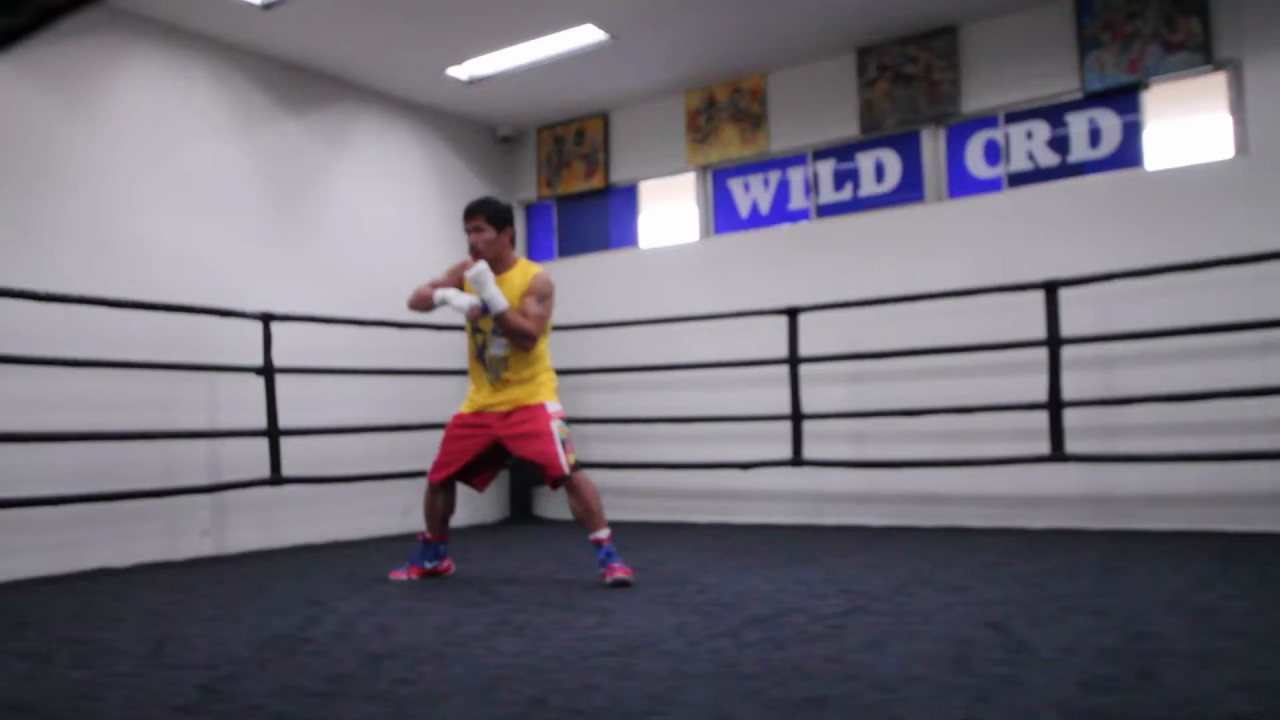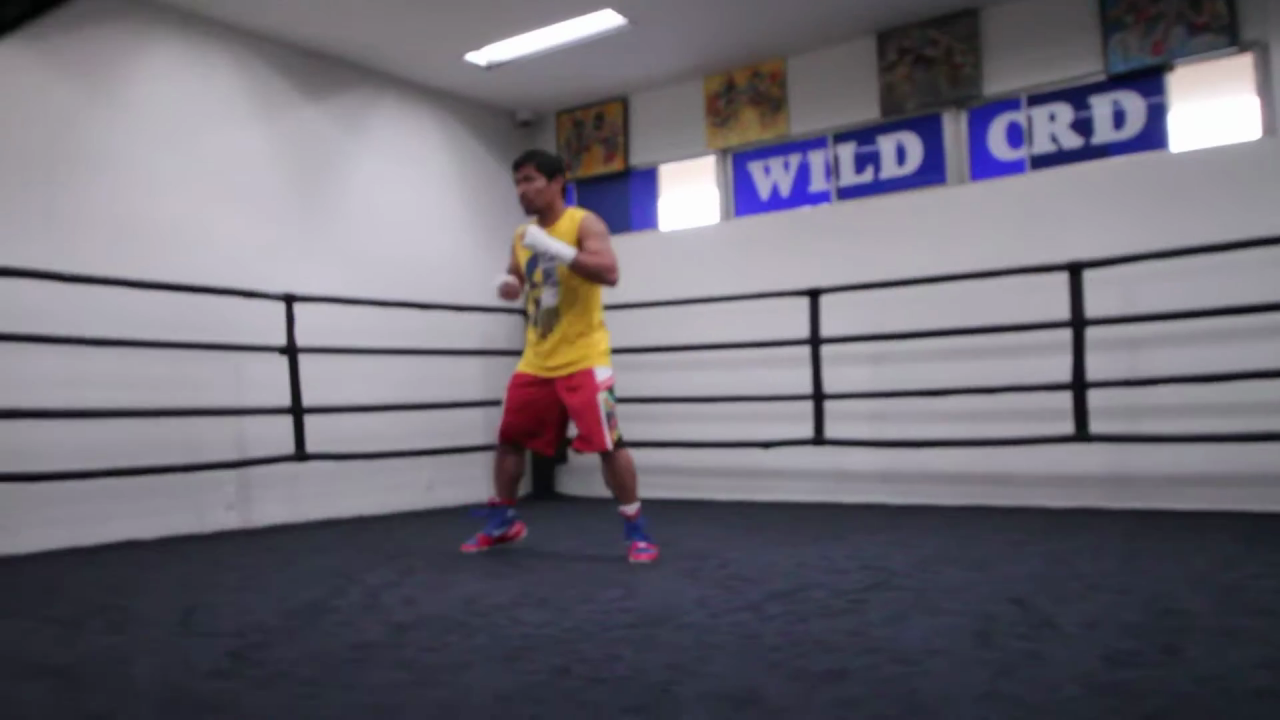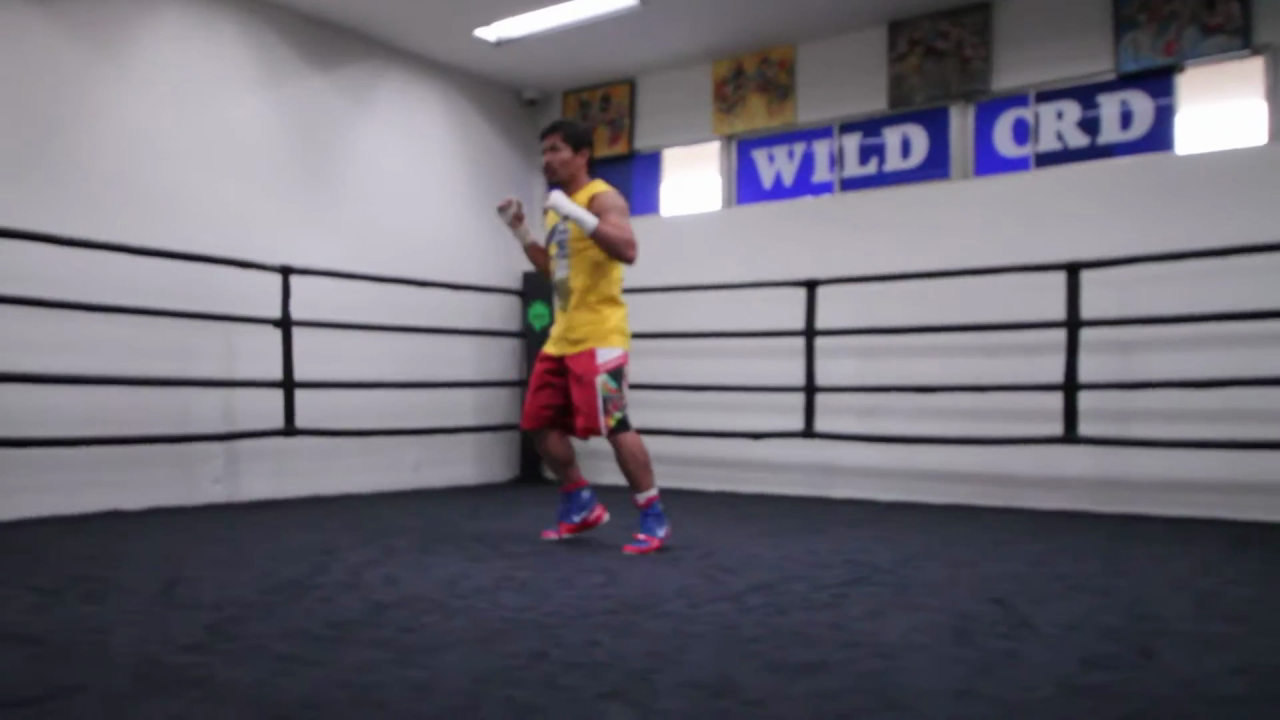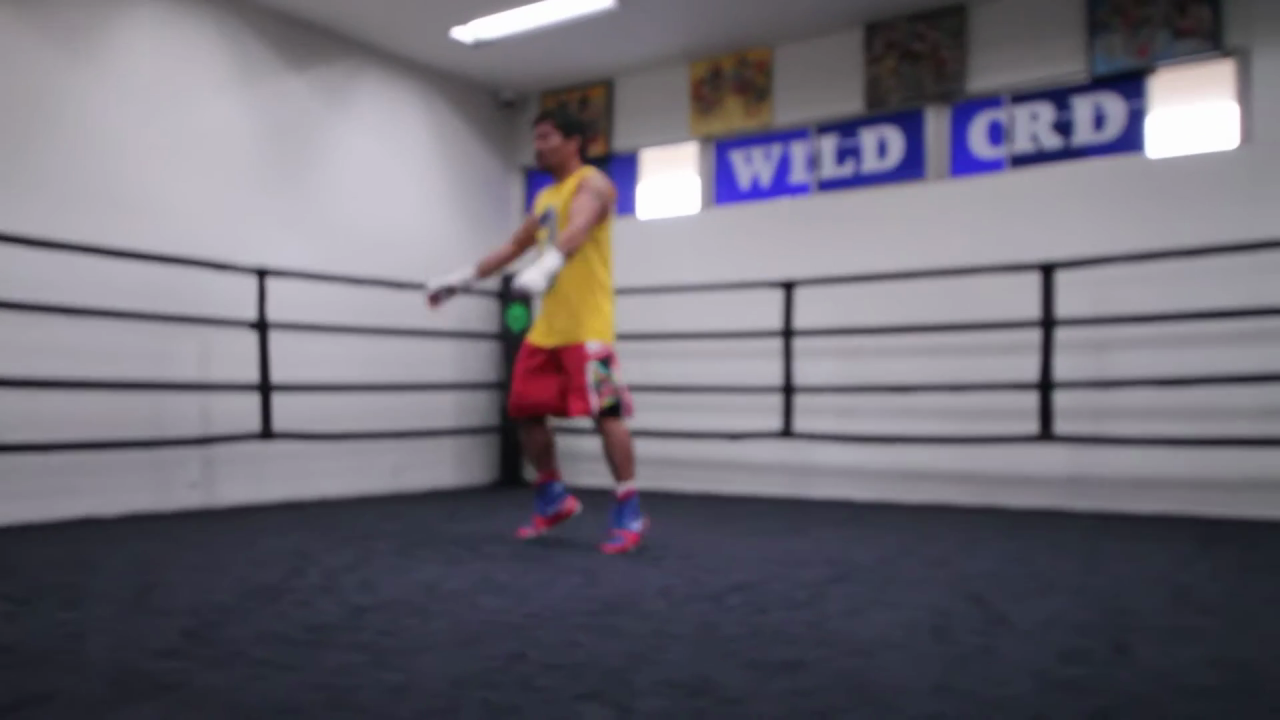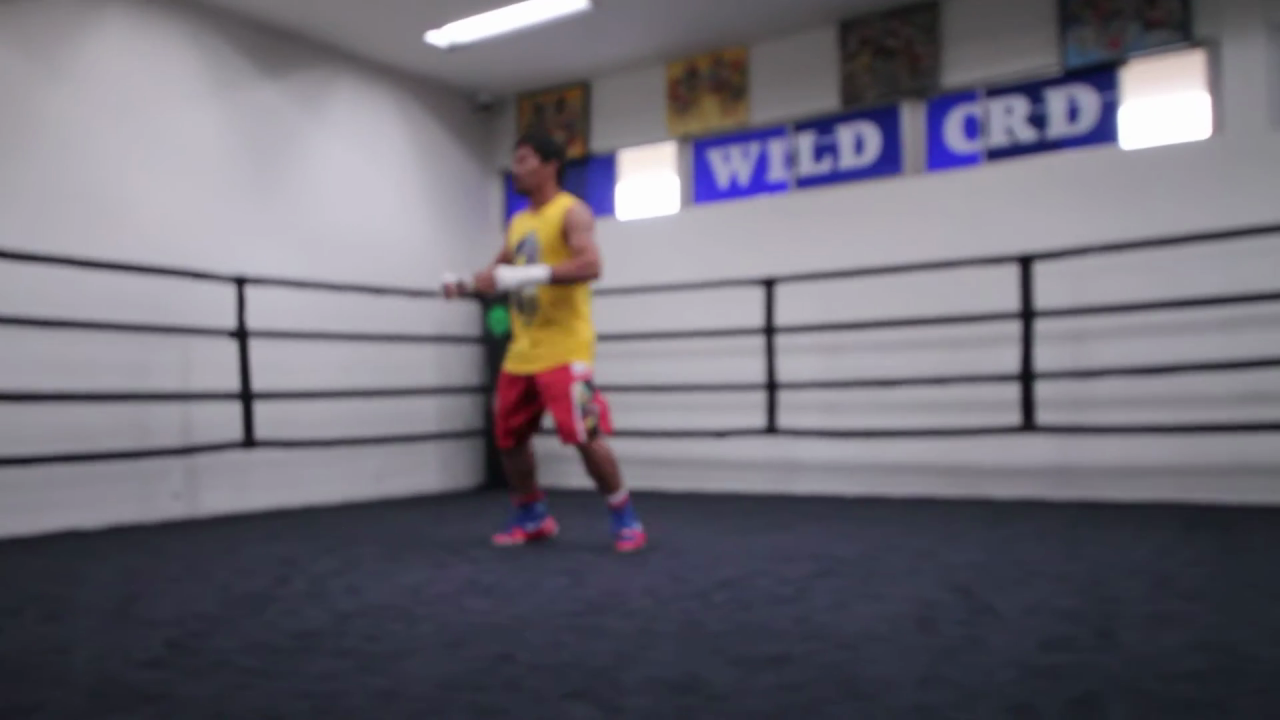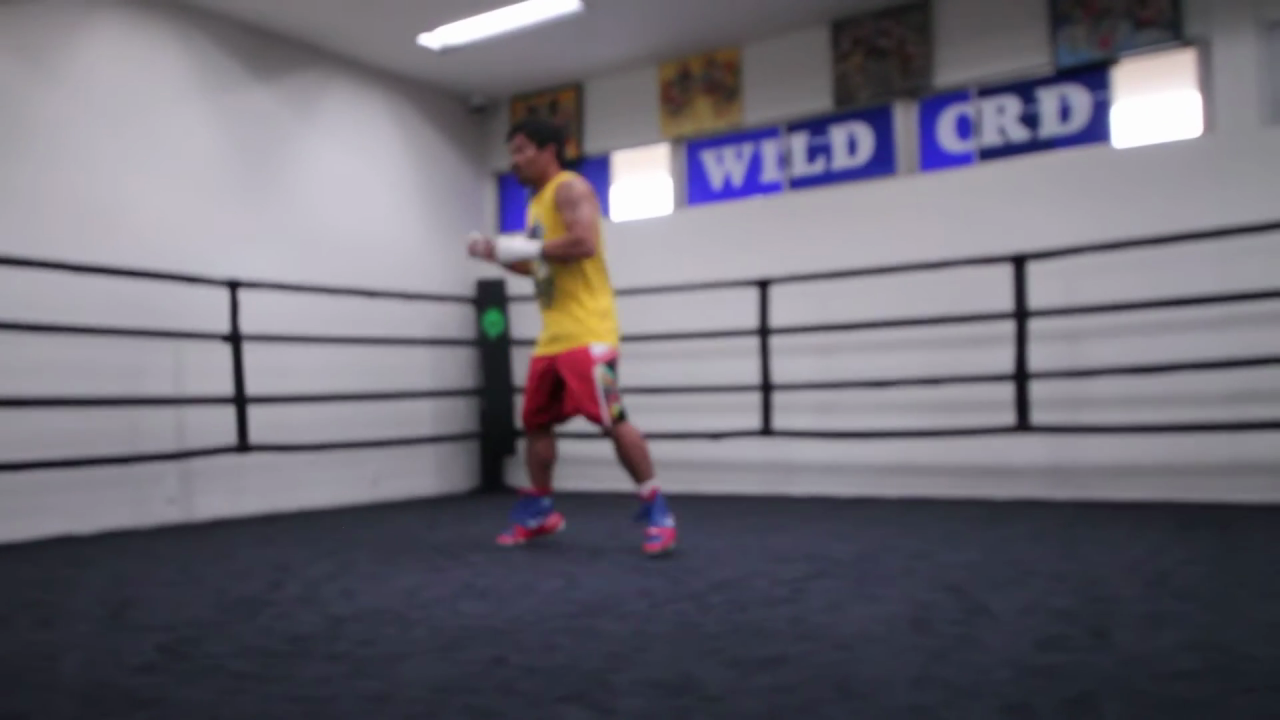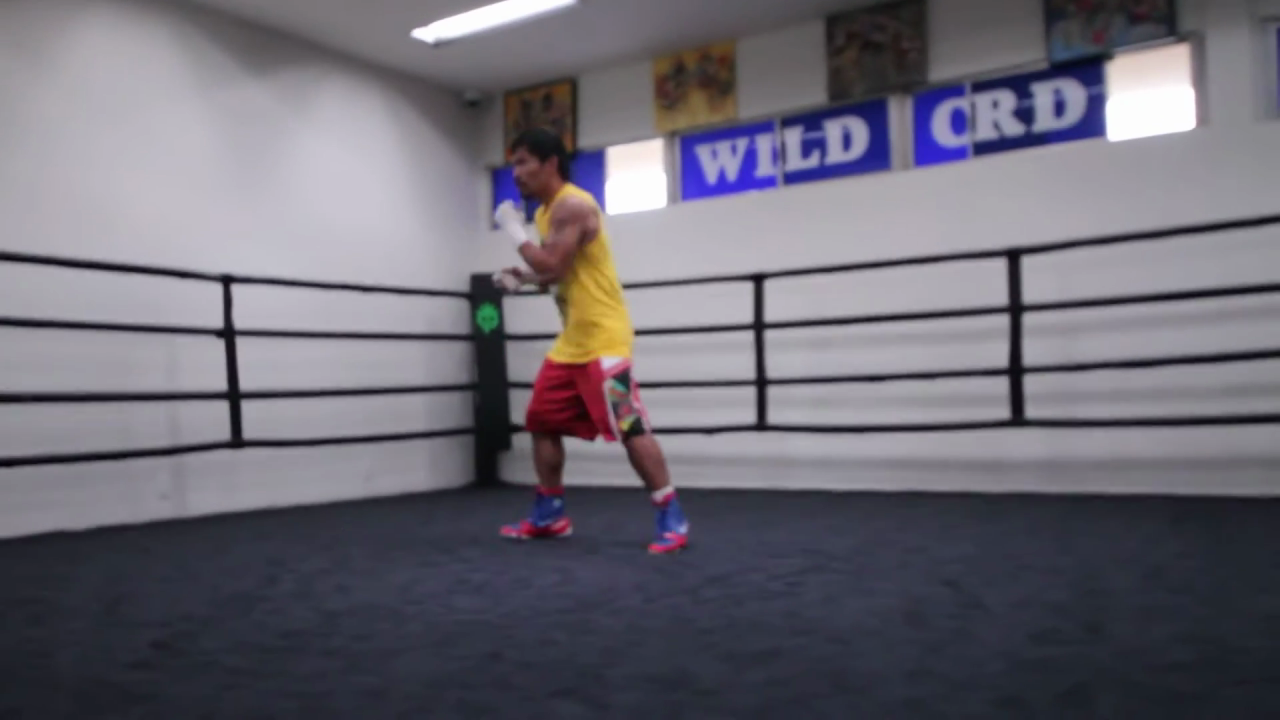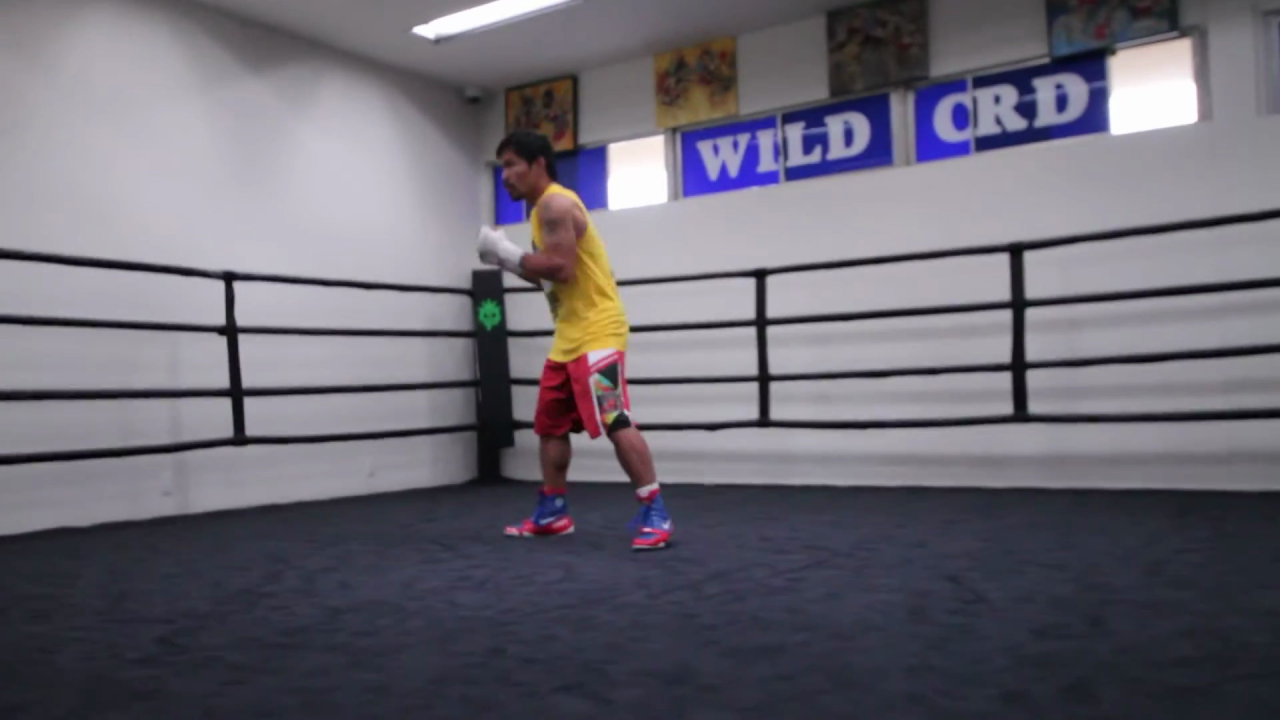
dt=0.2s
person 1, frame 1
left shoulder: (536, 279)
right shoulder: (465, 271)
left elbow: (531, 336)
right elbow: (416, 300)
left wrist: (492, 295)
right wrist: (445, 296)
left hip: (530, 398)
right hip: (482, 402)
left knee: (567, 472)
right knee: (440, 478)
left ankle: (609, 556)
right ankle: (432, 555)
person 1, frame 2
left shoulder: (585, 225)
right shoulder: (526, 232)
left elbow: (608, 272)
left wrist: (555, 248)
right wrist: (508, 285)
left hip: (585, 359)
right hip: (536, 360)
left knee: (607, 443)
right knee: (510, 439)
left ankle: (637, 532)
right ankle: (502, 522)
person 1, frame 3
left shoulder: (603, 198)
right shoulder: (556, 208)
left elbow: (627, 252)
left wrist: (578, 216)
right wrist: (521, 232)
left hip: (601, 335)
right hip: (564, 337)
left knee: (616, 428)
right knee: (541, 423)
left ankle: (654, 521)
right ankle: (580, 506)
person 1, frame 4
left shoulder: (591, 183)
right shoulder: (545, 196)
left elbow: (581, 226)
right elbow: (510, 249)
left wrist: (548, 265)
right wrist: (462, 277)
left hip: (587, 325)
right hip: (548, 325)
left knee: (606, 413)
right knee: (526, 411)
left ankle: (629, 514)
right ankle: (555, 497)
person 1, frame 5
left shoulder: (571, 212)
right shoulder: (518, 222)
left elbow: (589, 267)
right elbow: (500, 275)
left wrist: (525, 276)
right wrist: (466, 284)
left hip: (565, 350)
right hip: (523, 351)
left knee: (586, 435)
right knee: (509, 438)
left ankle: (626, 517)
right ankle: (533, 516)
person 1, frame 6
left shoulder: (570, 188)
right shoulder: (538, 202)
left elbow: (583, 243)
left wrist: (524, 248)
right wrist: (497, 254)
left hip: (588, 329)
right hip: (555, 332)
left knee: (613, 418)
right knee: (535, 421)
left ankle: (657, 511)
right ankle: (538, 512)
person 1, frame 7
left shoulder: (574, 205)
right shoulder: (545, 213)
left elbow: (555, 268)
left wrist: (516, 231)
right wrist: (519, 278)
left hip: (603, 337)
right hip: (572, 340)
left knee: (628, 428)
right knee: (542, 422)
left ankle: (671, 518)
right ankle: (548, 514)
person 1, frame 8
left shoulder: (557, 205)
right shoulder: (542, 209)
left elbow: (556, 267)
right elbow: (540, 275)
left wrist: (503, 247)
right wrist: (504, 257)
left hip: (597, 333)
right hip: (569, 338)
left knee: (614, 422)
right knee: (549, 424)
left ankle: (656, 513)
right ankle: (551, 512)
